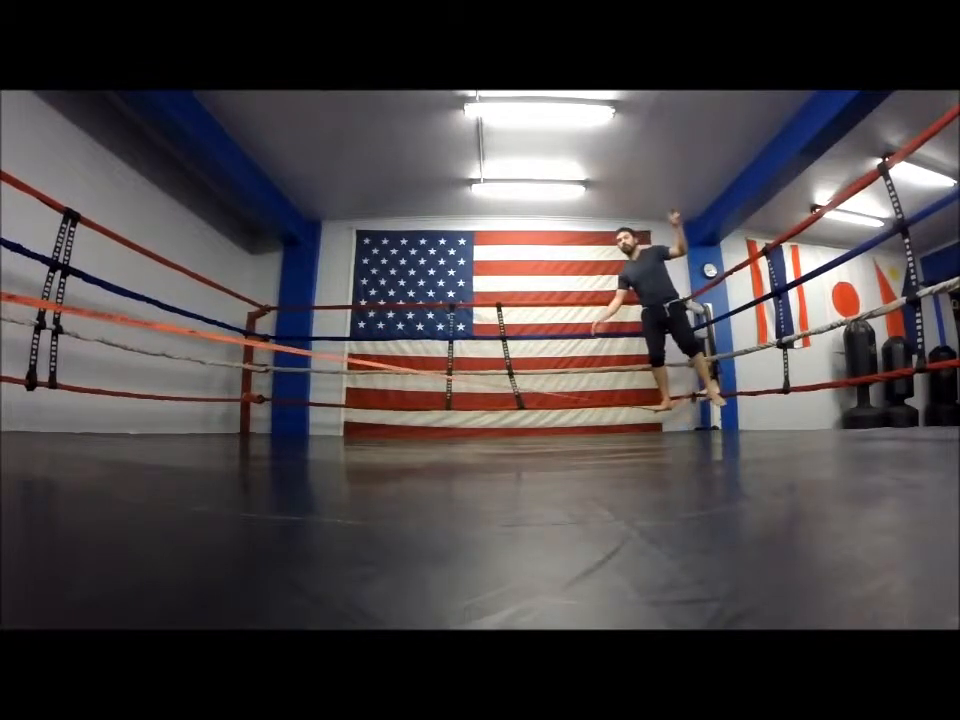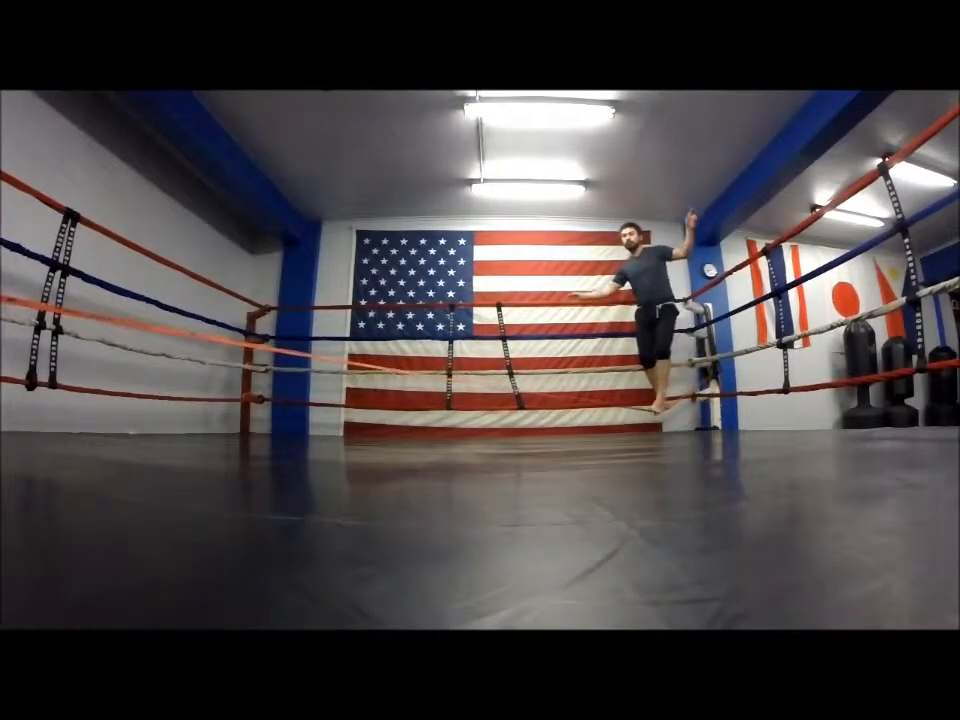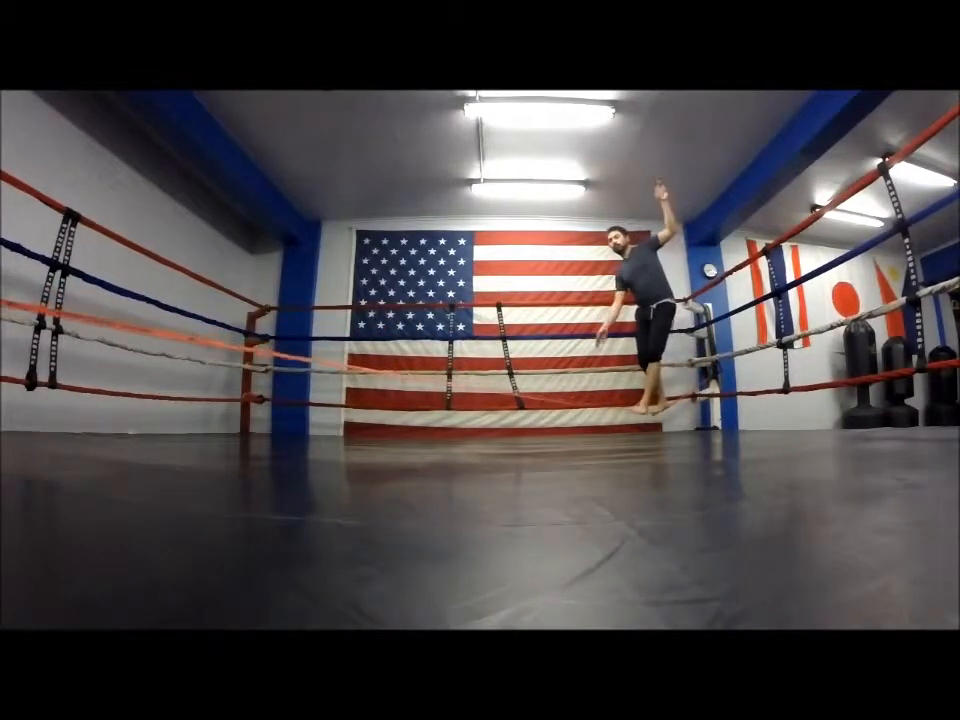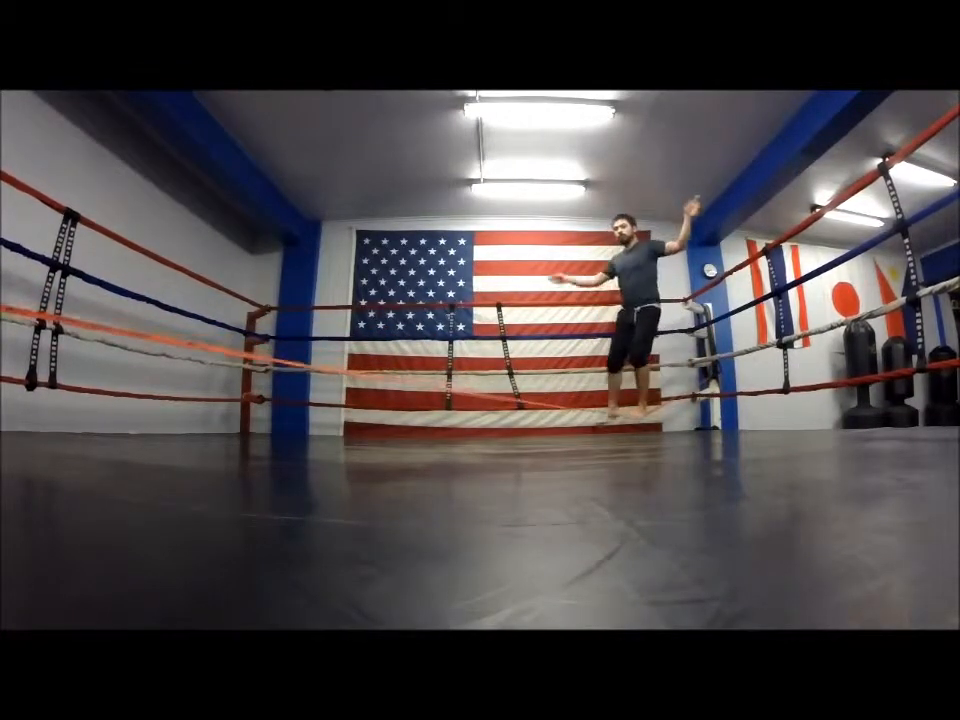
dt=0.5s
person 1, frame 1
left shoulder: (654, 253)
right shoulder: (625, 272)
left elbow: (680, 250)
right elbow: (619, 300)
left wrist: (677, 227)
right wrist: (602, 318)
left hip: (672, 307)
right hip: (650, 314)
left knee: (690, 345)
right knee: (655, 357)
left ankle: (711, 389)
right ankle: (666, 400)
person 1, frame 2
left shoulder: (657, 252)
right shoulder: (626, 268)
left elbow: (684, 252)
right elbow: (608, 290)
left wrist: (690, 230)
right wrist: (584, 295)
left hip: (665, 308)
right hip: (644, 313)
left knee: (662, 349)
right knee: (646, 357)
left ankle: (660, 398)
right ankle: (662, 400)
person 1, frame 3
left shoulder: (646, 247)
right shoulder: (621, 272)
left elbow: (672, 230)
right elbow: (618, 302)
left wrist: (664, 201)
right wrist: (607, 325)
left hip: (663, 306)
right hip: (643, 311)
left knee: (653, 353)
right knee: (644, 357)
left ankle: (645, 403)
right ankle: (661, 400)
person 1, frame 4
left shoulder: (649, 248)
right shoulder: (616, 261)
left elbow: (679, 245)
right elbow: (595, 280)
left wrist: (687, 218)
right wrist: (568, 279)
left hip: (648, 310)
right hip: (626, 313)
left knee: (638, 356)
right knee: (614, 360)
left ankle: (642, 405)
right ankle: (612, 406)
